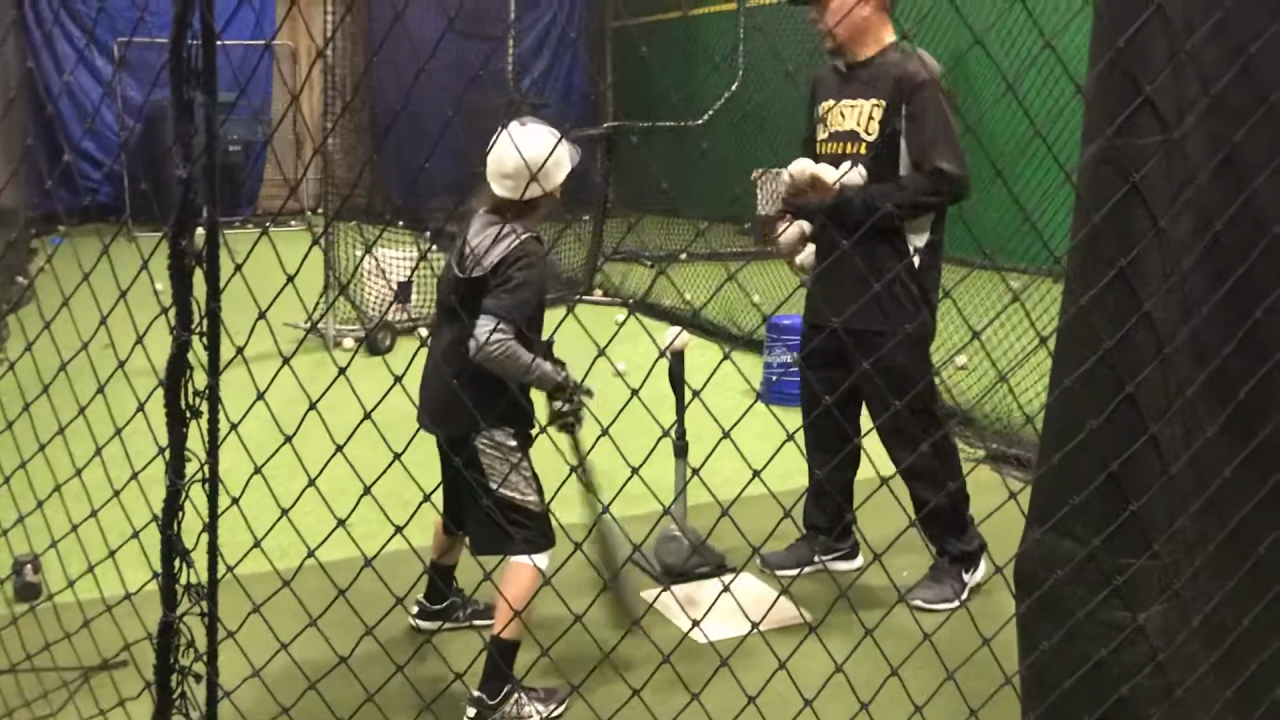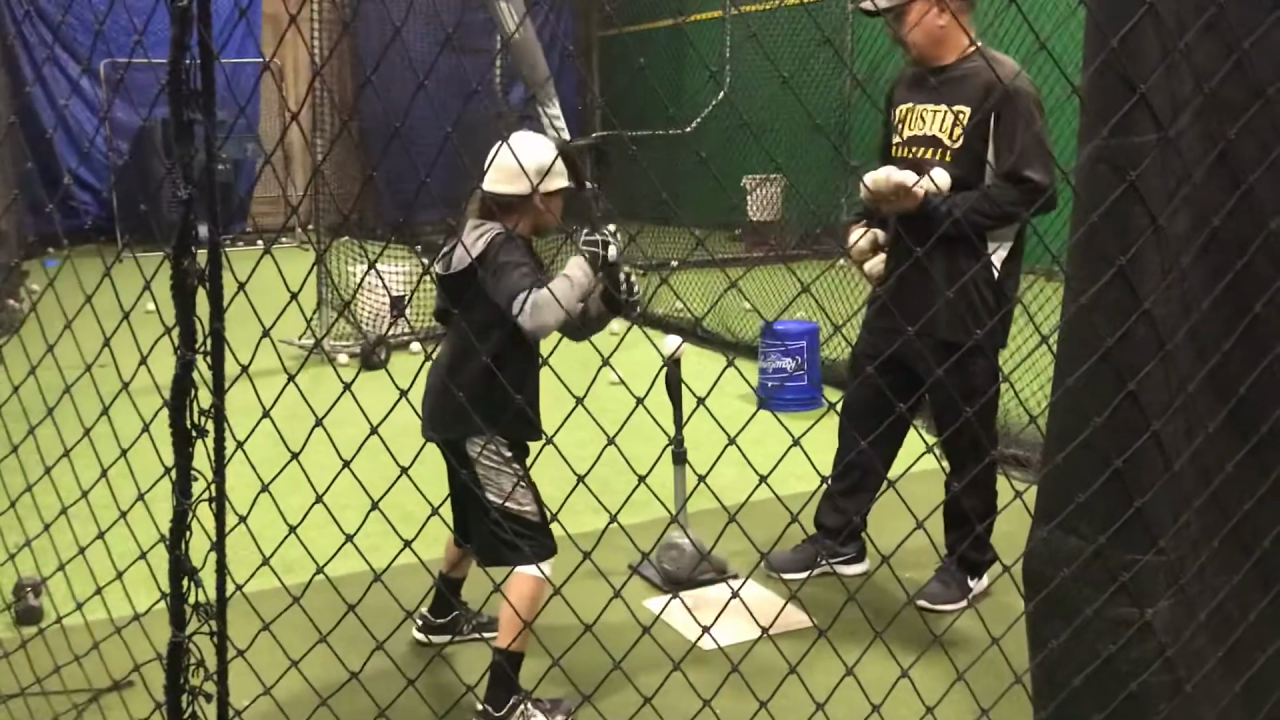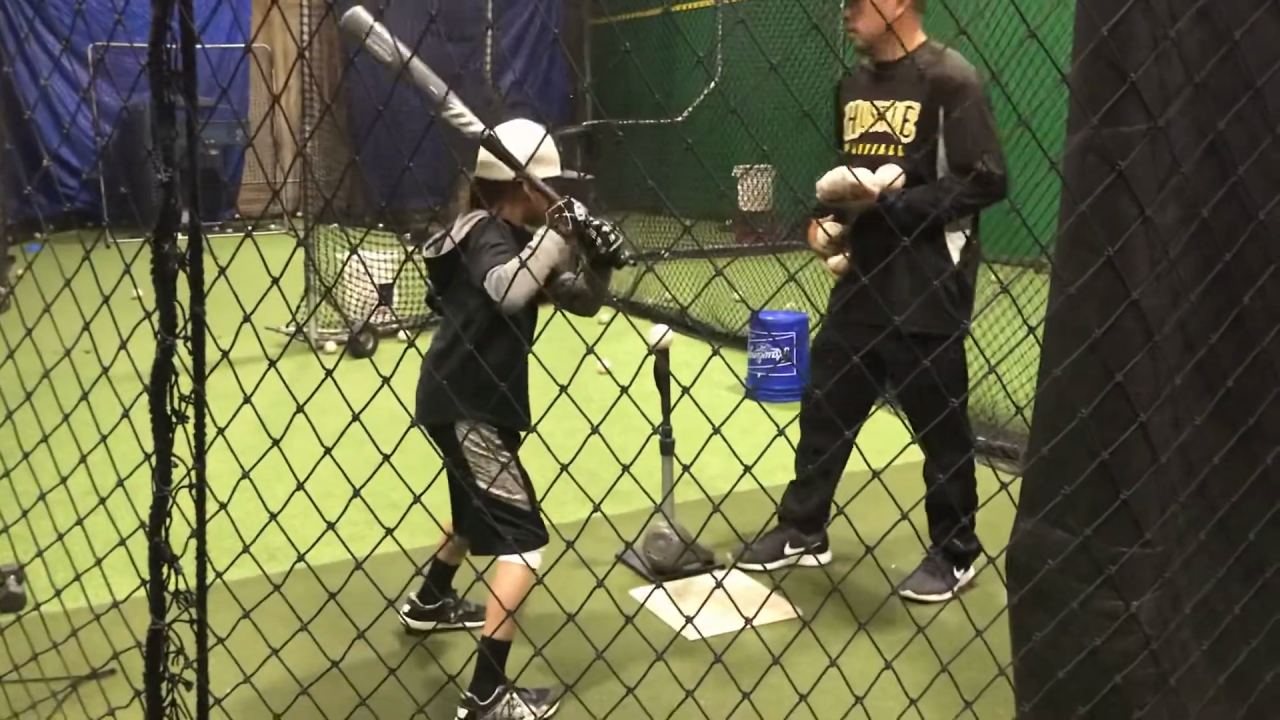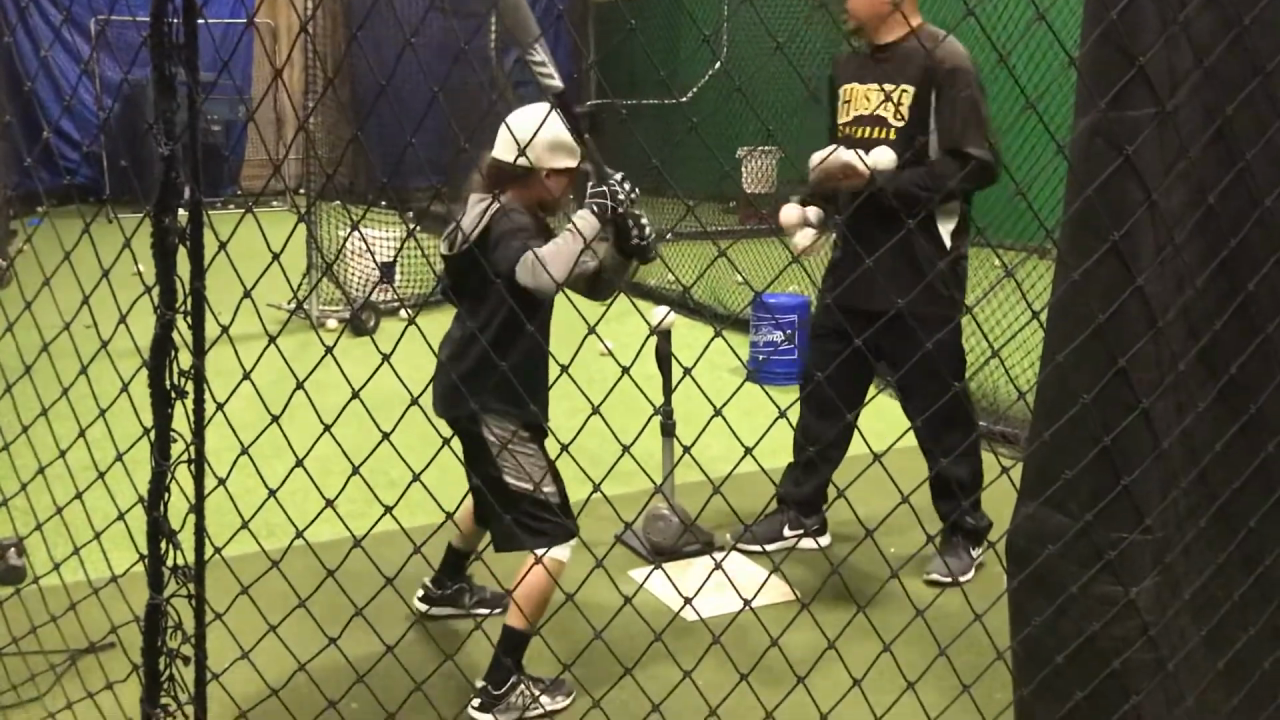
dt=0.7s
person 1, frame 1
left shoulder: (482, 226)
right shoulder: (524, 256)
right elbow: (490, 345)
left wrist: (537, 356)
right wrist: (555, 378)
left hip: (449, 396)
right hip: (483, 410)
left knee: (464, 504)
right knee: (530, 543)
left ankle: (437, 600)
person 1, frame 2
left shoulder: (500, 245)
right shoulder: (501, 250)
left elbow: (576, 325)
right elbow: (538, 317)
left wrist: (608, 293)
right wrist: (587, 260)
left hip: (466, 409)
right hip: (477, 418)
left knee: (478, 519)
right knee: (532, 552)
left ankle: (441, 615)
person 1, frame 3
left shoulder: (517, 237)
right shoulder: (485, 235)
left elbow: (583, 301)
right elbow: (510, 293)
left wrist: (596, 260)
right wrist: (556, 236)
left hip: (469, 399)
right hip: (465, 406)
left knee: (478, 506)
right knee: (523, 541)
left ankle: (430, 601)
person 1, frame 4
left shoulder: (512, 218)
right shoulder: (506, 223)
left elbow: (595, 284)
right elbow: (542, 275)
left wrist: (622, 247)
right wrist: (592, 215)
left hip: (477, 387)
right hip: (490, 397)
left knee: (498, 490)
right knee: (552, 537)
left ankle: (445, 587)
person 2, frame 1
left shoulder: (914, 77)
right shoulder: (826, 80)
left elbow: (945, 182)
left wrist: (845, 201)
right wrist: (798, 214)
left hip: (893, 289)
right hip: (833, 282)
left knee: (908, 422)
right knee: (825, 417)
left ankle: (961, 553)
right ankle: (830, 537)
person 2, frame 2
left shoulder: (1002, 84)
right shoulder: (904, 84)
left elbow: (1033, 191)
left wrist: (931, 208)
right wrist: (870, 223)
left hip: (965, 301)
right hip: (897, 290)
left knee: (964, 436)
right knee: (862, 417)
left ankle: (969, 562)
right ankle: (838, 540)
person 2, frame 3
left shoulder: (949, 79)
right shoulder: (854, 81)
left elbow: (986, 182)
left wrist: (888, 204)
right wrist: (828, 217)
left hip: (927, 289)
right hip: (860, 279)
left knee: (940, 427)
right knee: (825, 408)
left ankle: (955, 551)
right ankle: (802, 531)
person 2, frame 4
left shoulder: (944, 63)
right shoulder: (849, 66)
left elbow: (976, 167)
left wrist: (878, 184)
right wrist: (816, 205)
left hip: (923, 273)
right hip: (854, 261)
left knee: (939, 408)
right knee: (824, 391)
left ankle: (964, 533)
right ankle: (801, 514)
